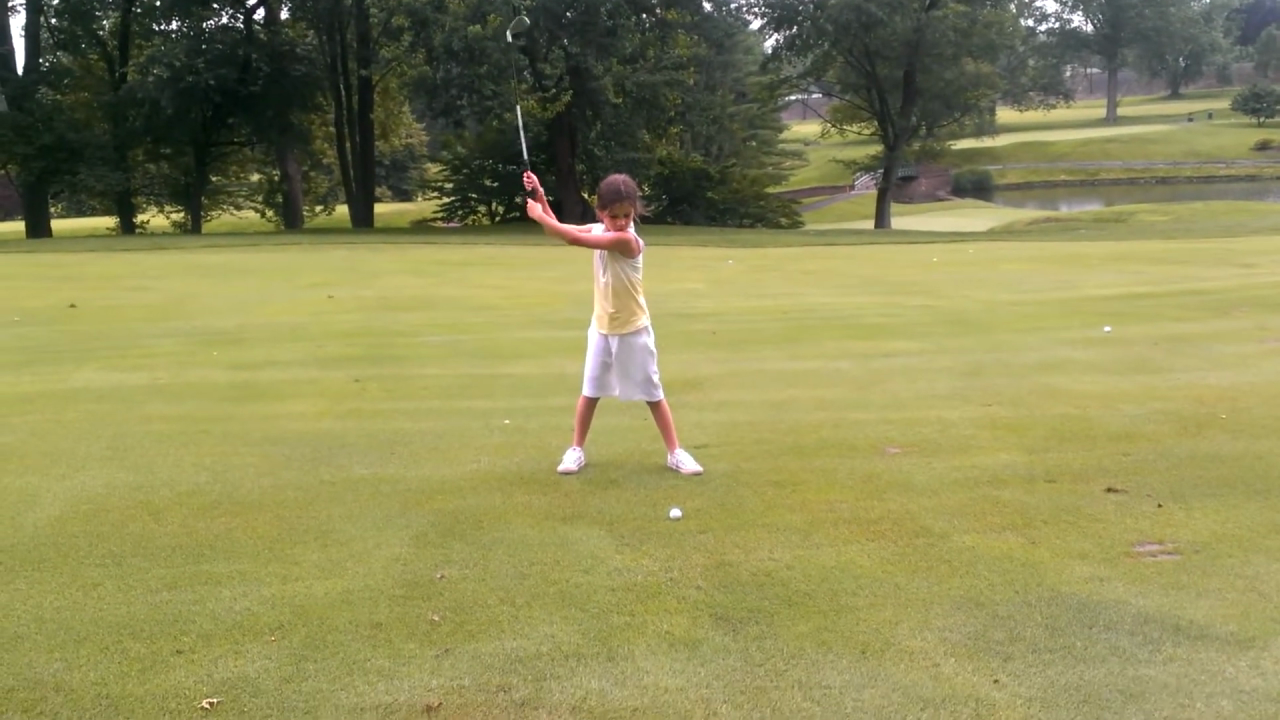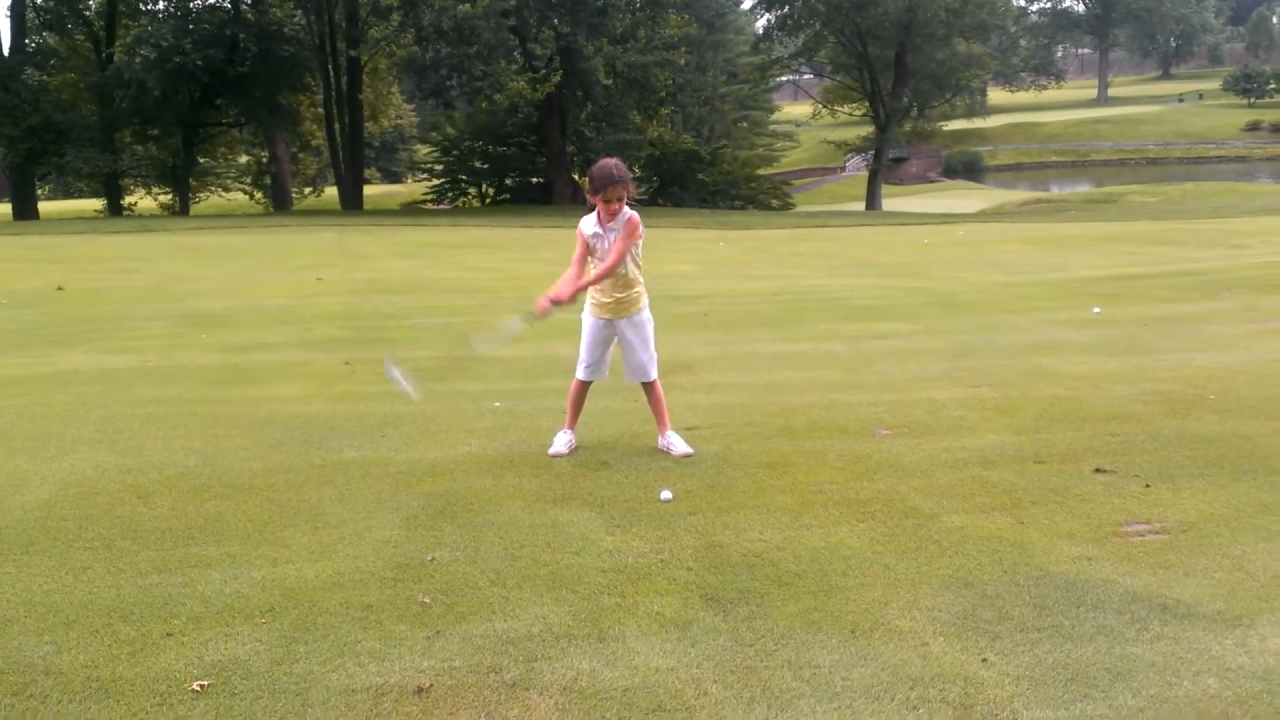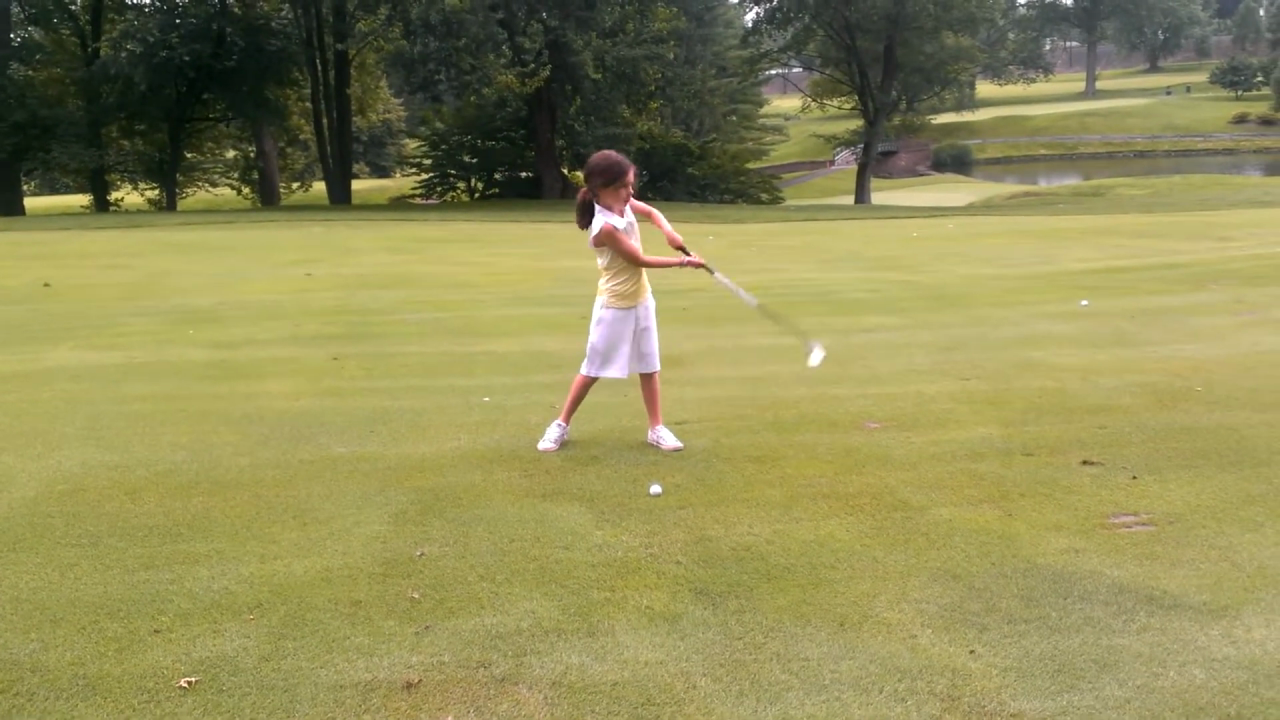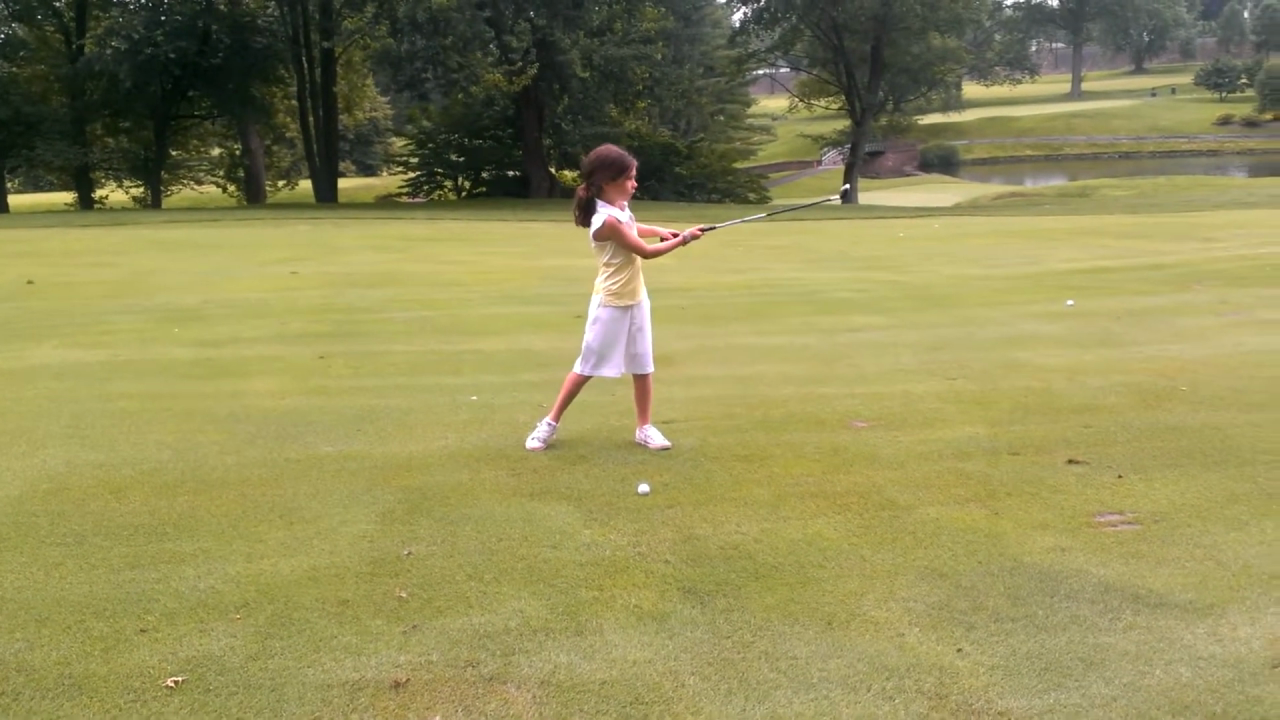
dt=0.4s
person 1, frame 1
left shoulder: (627, 239)
right shoulder: (599, 231)
left elbow: (574, 238)
right elbow: (561, 229)
left wrist: (540, 217)
right wrist: (539, 196)
left hip: (633, 330)
right hip: (602, 327)
left knee: (652, 393)
right knee: (590, 391)
left ankle: (675, 452)
right ankle: (577, 449)
person 1, frame 2
left shoulder: (631, 220)
right shoulder: (586, 227)
left elbow: (612, 265)
right elbow: (577, 269)
left wrist: (575, 290)
right wrist: (552, 294)
left hip: (633, 310)
right hip: (598, 312)
left knee: (647, 375)
right knee: (585, 374)
left ankle: (666, 434)
right ankle: (568, 431)
person 1, frame 3
left shoulder: (623, 205)
right shoulder: (605, 227)
left elbow: (651, 211)
right elbow: (640, 260)
left wrist: (669, 231)
right wrist: (682, 261)
left hip: (640, 300)
right hip: (614, 306)
left knee: (649, 367)
right knee: (593, 368)
left ankle: (656, 428)
right ankle: (561, 425)
person 1, frame 4
left shoulder: (619, 208)
right shoulder: (607, 220)
right elbow: (644, 251)
left wrist: (660, 230)
right wrist: (682, 240)
left hip: (636, 300)
right hip: (610, 304)
left knee: (643, 366)
right knee: (586, 367)
left ankle: (644, 427)
right ankle: (550, 423)
